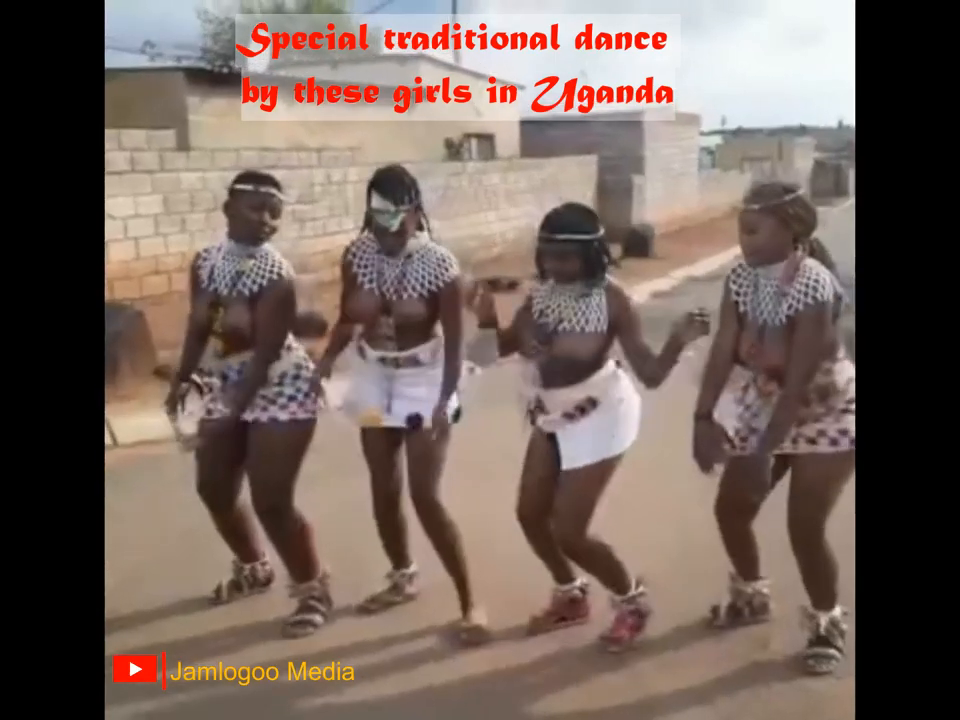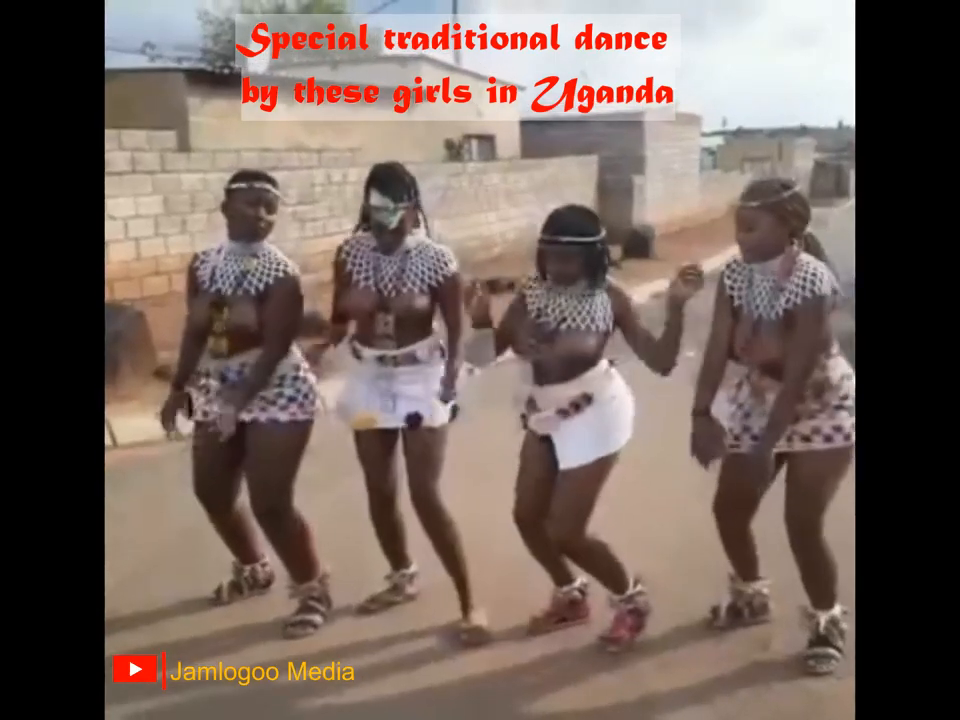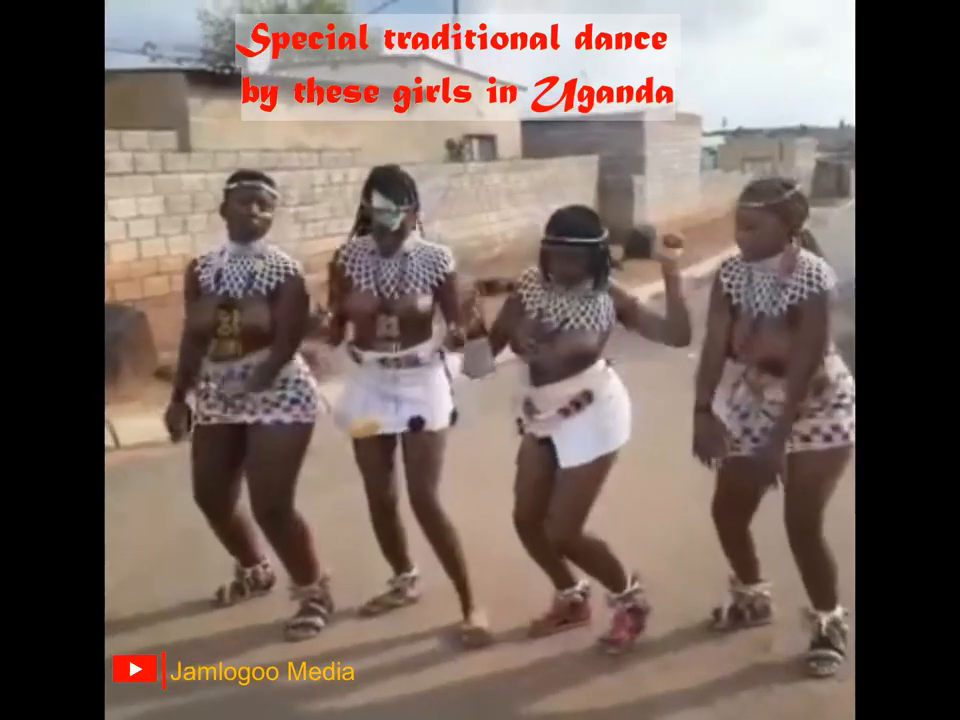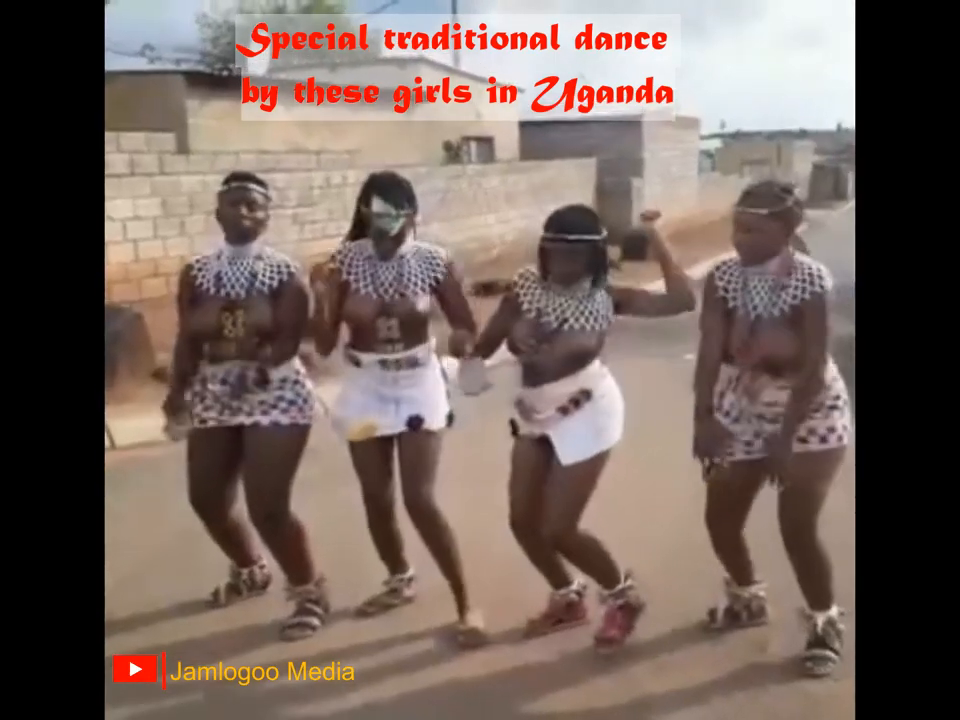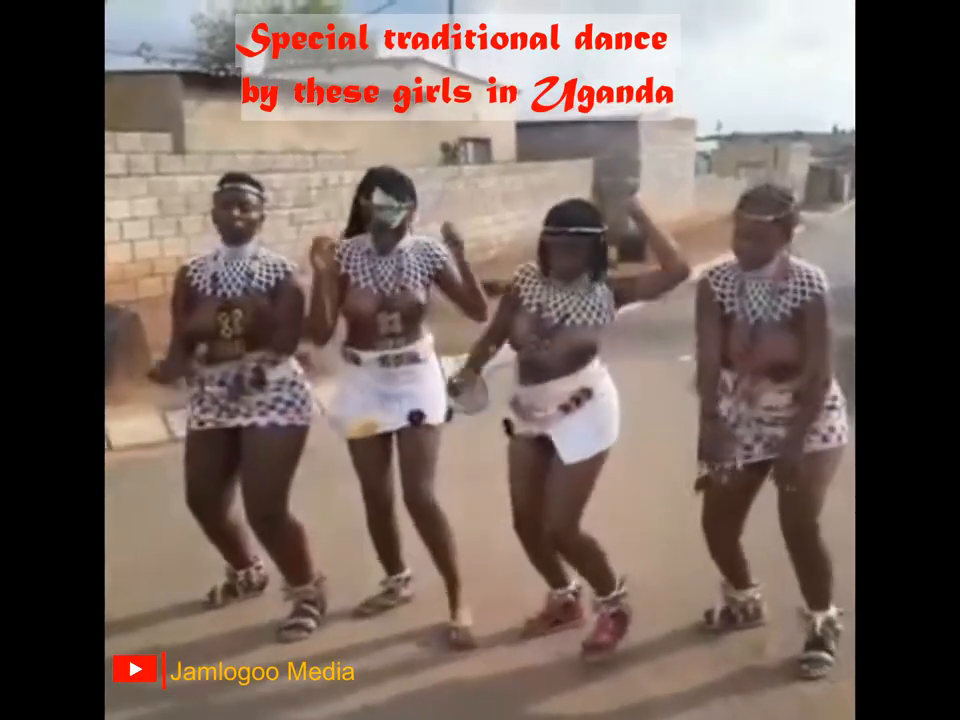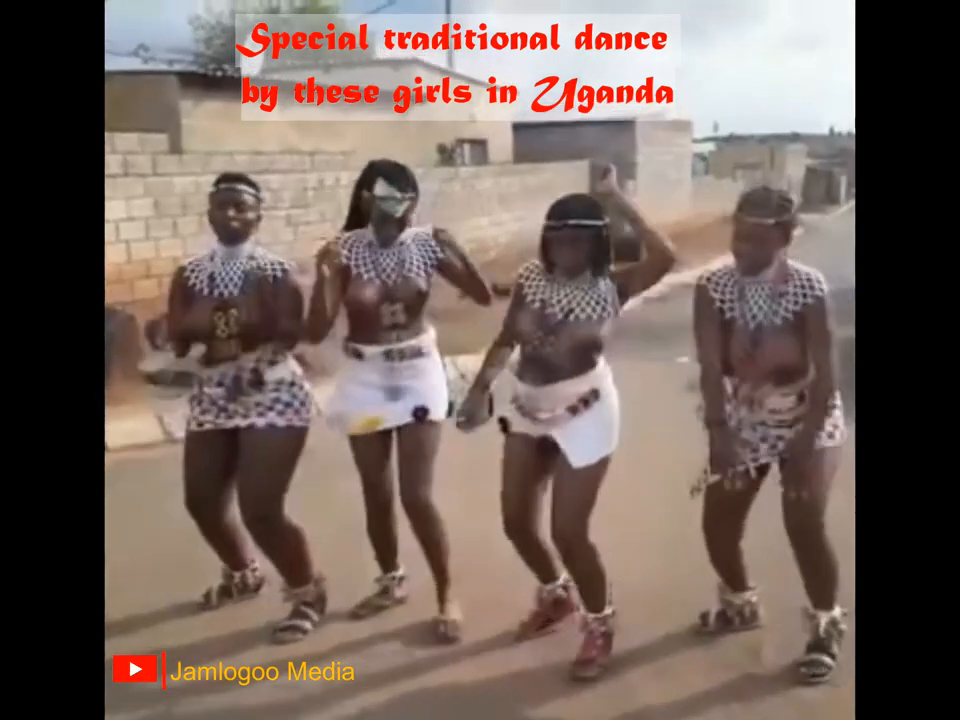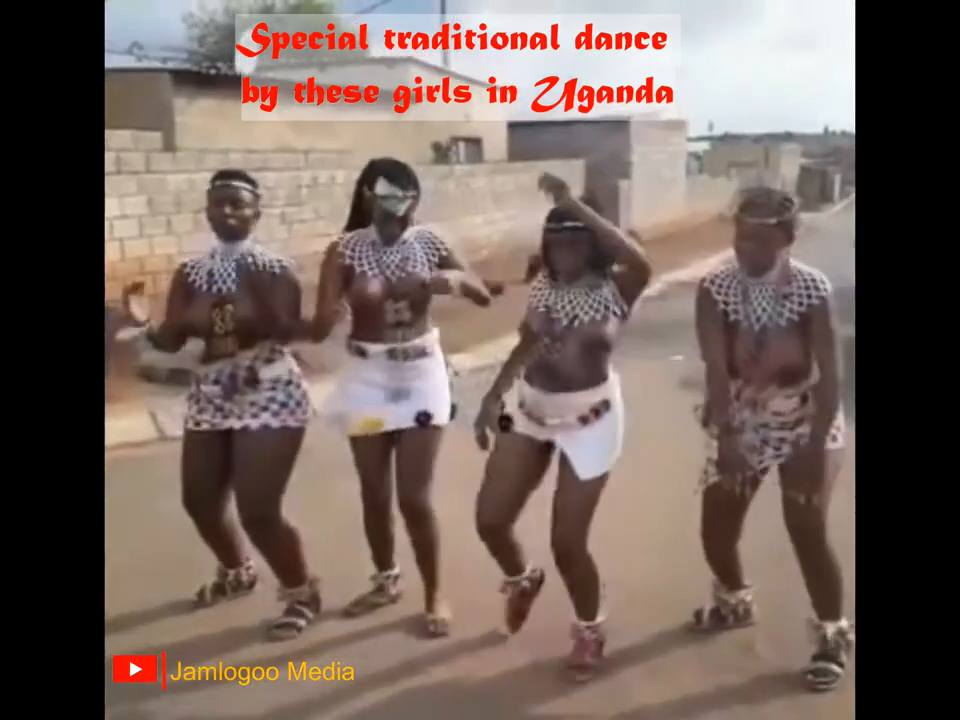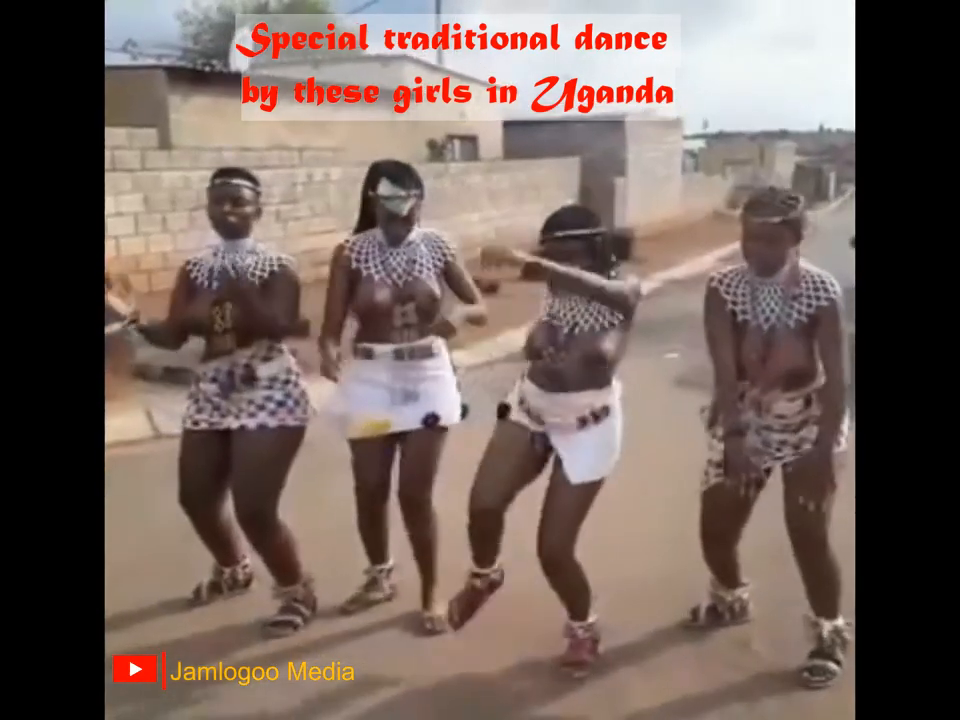
dt=0.1s
person 1, frame 1
left shoulder: (814, 287)
right shoulder: (741, 279)
left elbow: (799, 380)
right elbow: (722, 351)
left wrist: (765, 452)
right wrist: (703, 419)
left hip: (826, 415)
right hip: (765, 406)
left knee: (804, 528)
right knee: (730, 508)
left ankle: (827, 624)
right ankle: (751, 596)
person 1, frame 2
left shoulder: (812, 281)
right shoulder: (734, 275)
left elbow: (799, 373)
right elbow: (718, 347)
left wrist: (768, 446)
right wrist: (701, 414)
left hip: (818, 411)
right hip: (757, 405)
left knee: (803, 525)
right knee: (728, 508)
left ankle: (828, 622)
right ankle: (751, 596)
person 1, frame 3
left shoulder: (813, 278)
right shoulder: (731, 273)
left elbow: (806, 368)
right elbow: (716, 345)
left wrist: (777, 442)
right wrist: (703, 412)
left hip: (816, 410)
right hip: (755, 406)
left knee: (802, 525)
right knee: (727, 510)
left ankle: (830, 624)
right ankle: (752, 598)
person 1, frame 4
left shoulder: (810, 280)
right shoulder: (722, 277)
left elbow: (813, 370)
right elbow: (710, 350)
left wrist: (786, 441)
right wrist: (704, 415)
left hip: (810, 416)
right hip: (745, 413)
left knee: (797, 525)
right knee: (719, 517)
left ankle: (825, 623)
right ankle: (748, 599)
person 1, frame 5
left shoulder: (807, 283)
right shoulder: (716, 283)
left elbow: (818, 371)
right elbow: (709, 356)
left wrist: (796, 441)
right wrist: (709, 420)
left hip: (807, 417)
right hip: (743, 417)
left knee: (799, 524)
right knee: (717, 522)
left ankle: (823, 624)
right ankle: (744, 602)
person 1, frame 6
left shoulder: (807, 287)
right shoulder: (712, 288)
left elbow: (823, 371)
right elbow: (711, 364)
left wrist: (808, 442)
right wrist: (719, 429)
left hip: (805, 419)
right hip: (740, 421)
left knee: (805, 525)
right knee: (717, 528)
left ankle: (827, 625)
right ankle: (741, 603)
person 1, frame 7
left shoulder: (811, 288)
right shoulder: (714, 289)
left elbow: (828, 373)
right elbow: (716, 367)
left wrist: (816, 445)
right wrist: (727, 435)
left hip: (805, 420)
right hip: (741, 422)
left knee: (807, 528)
right knee: (715, 527)
left ankle: (834, 635)
right ankle: (734, 601)
person 1, frame 8
left shoulder: (819, 290)
right shoulder: (723, 287)
left elbow: (833, 375)
right elbow: (723, 367)
left wrist: (824, 450)
right wrist: (734, 435)
left hip: (809, 425)
right hip: (744, 424)
left knee: (807, 531)
right knee: (715, 528)
left ankle: (830, 633)
right ankle: (731, 598)
person 2, frame 1
left shoulder: (439, 264)
right shoulder: (357, 254)
left elbow: (454, 341)
right elbow: (348, 319)
left wrist: (443, 405)
right wrist: (326, 360)
left hip: (423, 382)
right hip: (373, 379)
left knee: (425, 496)
right knee: (383, 491)
left ankle: (469, 602)
right ankle: (403, 577)
person 2, frame 2
left shoulder: (437, 259)
right shoulder: (351, 252)
left elbow: (454, 327)
right elbow: (340, 321)
left wrist: (452, 372)
right wrist: (325, 337)
left hip: (420, 381)
right hip: (368, 381)
left knee: (426, 496)
right knee: (380, 491)
left ankle: (469, 602)
right ankle: (403, 578)
person 2, frame 3
left shoulder: (435, 259)
right shoulder: (348, 258)
left elbow: (456, 326)
right elbow: (336, 328)
left wrist: (457, 334)
right wrist: (324, 327)
left hip: (420, 384)
right hip: (366, 385)
left knee: (424, 500)
right knee: (379, 497)
left ankle: (470, 604)
right ankle: (405, 581)
person 2, frame 4
left shoulder: (431, 260)
right shoulder: (342, 262)
left elbow: (466, 325)
right elbow: (324, 344)
left wrist: (462, 334)
right wrist: (319, 297)
left hip: (418, 386)
right hip: (364, 387)
left knee: (420, 501)
right knee: (377, 500)
left ankle: (465, 603)
right ankle: (400, 581)
person 2, frame 5
left shoulder: (428, 253)
right shoulder: (341, 257)
left elbow: (478, 311)
right elbow: (319, 335)
left wrist: (459, 258)
right wrist: (318, 275)
left hip: (416, 381)
right hip: (362, 384)
left knee: (420, 496)
right knee: (376, 497)
left ankle: (457, 600)
right ankle: (397, 581)
person 2, frame 6
left shoulder: (426, 244)
right shoulder: (342, 251)
left elbow: (483, 296)
right elbow: (317, 330)
left wrist: (455, 255)
right wrist: (324, 281)
left hip: (419, 375)
right hip: (364, 379)
left knee: (416, 495)
right knee: (376, 494)
left ankle: (445, 596)
right ankle: (391, 582)
person 2, frame 7
left shoulder: (429, 244)
right shoulder: (346, 251)
left elbow: (483, 296)
right elbow: (318, 331)
left wrist: (456, 278)
right wrist: (327, 309)
left hip: (421, 375)
right hip: (367, 378)
left knee: (414, 497)
right knee: (374, 494)
left ankle: (434, 597)
right ankle: (386, 580)
person 2, frame 8
left shoulder: (437, 247)
right shoulder: (351, 254)
left elbow: (479, 307)
right elbow: (332, 326)
left wrist: (459, 316)
right wrist: (328, 354)
left hip: (428, 379)
right hip: (370, 380)
left knee: (415, 496)
right knee: (370, 495)
left ankle: (429, 595)
right ankle: (380, 577)
person 3, frame 1
left shoulder: (275, 275)
right shoulder: (205, 261)
left elbow: (266, 352)
right elbow: (198, 324)
left wrist: (231, 417)
right wrist: (182, 378)
left hip: (279, 393)
right hip: (225, 390)
left knee: (272, 502)
right knee: (213, 490)
left ankle: (313, 589)
right ankle: (252, 568)
person 3, frame 2
left shoulder: (280, 273)
right shoulder: (202, 264)
left elbow: (276, 348)
right elbow: (194, 330)
left wrist: (241, 405)
right wrist: (179, 389)
left hip: (276, 394)
right hip: (217, 393)
left knee: (270, 503)
right knee: (211, 492)
left ankle: (313, 590)
right ankle: (253, 569)
person 3, frame 3
left shoulder: (284, 273)
right shoulder: (201, 269)
left elbow: (285, 346)
right elbow: (194, 336)
left wrist: (252, 385)
right wrist: (179, 397)
left hip: (277, 396)
right hip: (217, 397)
left knee: (271, 506)
right knee: (210, 496)
left ankle: (314, 592)
right ankle: (254, 570)
person 3, frame 4
left shoulder: (283, 273)
right shoulder: (196, 273)
left elbow: (288, 347)
right elbow: (189, 340)
left wrist: (261, 350)
right wrist: (177, 387)
left hip: (275, 397)
right hip: (215, 399)
left knee: (268, 508)
right knee: (206, 499)
left ankle: (310, 592)
right ankle: (250, 571)
person 3, frame 5
left shoulder: (279, 272)
right shoulder: (191, 274)
left elbow: (287, 343)
right elbow: (182, 339)
left wrist: (261, 322)
right wrist: (172, 365)
left hip: (272, 398)
right hip: (213, 400)
left knee: (265, 509)
right knee: (203, 501)
left ankle: (308, 593)
right ankle: (246, 572)
person 3, frame 6
left shoulder: (275, 271)
right shoulder: (189, 275)
left elbow: (290, 336)
right elbow: (177, 341)
left wrist: (264, 305)
left hip: (273, 399)
right hip: (213, 399)
left knee: (263, 511)
right knee: (202, 503)
left ankle: (308, 594)
right ankle: (242, 573)
person 3, frame 7
left shoulder: (274, 269)
right shoulder: (191, 272)
left elbow: (285, 330)
right elbow: (170, 338)
left wrist: (259, 295)
right wrist: (140, 324)
left hip: (269, 398)
right hip: (210, 397)
left knee: (258, 511)
right knee: (198, 500)
left ankle: (302, 592)
right ankle: (237, 571)
person 3, frame 8
left shoulder: (276, 267)
right shoulder: (193, 269)
left elbow: (281, 328)
right elbow: (173, 334)
left wrist: (244, 297)
right wrist: (134, 322)
left hip: (268, 397)
right hip: (211, 396)
left knee: (254, 510)
right knee: (195, 498)
left ankle: (297, 591)
right ankle: (233, 569)
person 4, frame 1
left shoulder: (611, 299)
right shoulder: (541, 290)
left elbow: (650, 373)
right elbow: (508, 344)
left wrist: (679, 340)
right wrist: (487, 321)
left hip: (599, 417)
right hip: (553, 415)
left knee: (567, 532)
right knee: (530, 513)
left ankle: (632, 601)
right ankle: (571, 596)
person 4, frame 2
left shoulder: (609, 298)
right shoulder: (534, 288)
left elbow: (662, 362)
right elbow: (497, 344)
left wrist: (677, 304)
right wrist: (479, 320)
left hip: (594, 416)
right hip: (545, 414)
left knee: (565, 533)
right knee: (527, 517)
left ankle: (632, 600)
right ankle: (570, 596)
person 4, frame 3
left shoulder: (610, 299)
right shoulder: (530, 285)
left elbow: (679, 336)
right elbow: (495, 342)
left wrist: (670, 273)
left hip: (591, 416)
right hip: (542, 416)
left knee: (563, 532)
right knee: (527, 520)
left ankle: (630, 598)
right ankle: (571, 599)
person 4, frame 4
left shoulder: (607, 298)
right shoulder: (527, 284)
left elbow: (683, 300)
right elbow: (492, 335)
left wrist: (654, 239)
right wrist: (470, 353)
left hip: (585, 414)
right hip: (534, 413)
left knee: (558, 528)
right knee: (523, 522)
left ankle: (622, 594)
right ankle: (567, 599)
person 4, frame 5
left shoulder: (606, 291)
right shoulder: (527, 280)
left elbow: (678, 271)
right elbow: (495, 333)
left wrist: (639, 213)
right wrist: (470, 368)
left hip: (582, 412)
right hip: (530, 412)
left knee: (560, 528)
right knee: (526, 521)
left ankle: (612, 603)
right ankle: (564, 599)
person 4, frame 6
left shoulder: (612, 286)
right shoulder: (531, 277)
left elbow: (664, 258)
right elbow: (507, 338)
left wrist: (619, 199)
right wrist: (478, 387)
left hip: (583, 413)
right hip: (527, 407)
left knee: (568, 533)
right knee: (517, 525)
left ankle: (599, 626)
right ankle: (554, 595)
person 4, frame 7
left shoulder: (616, 289)
right shoulder: (544, 285)
left elbow: (640, 262)
left wrist: (575, 206)
right wrist: (492, 396)
left hip: (588, 422)
right hip: (531, 412)
left knee: (567, 542)
right knee: (490, 519)
left ankle: (590, 632)
right ankle: (524, 580)
person 4, frame 8
left shoulder: (621, 294)
right shoulder: (554, 295)
left elbow: (602, 288)
left wrist: (531, 262)
left hip: (589, 426)
right hip: (533, 409)
left knee: (554, 549)
right knee: (484, 504)
left ankle: (584, 630)
right ankle: (484, 575)
